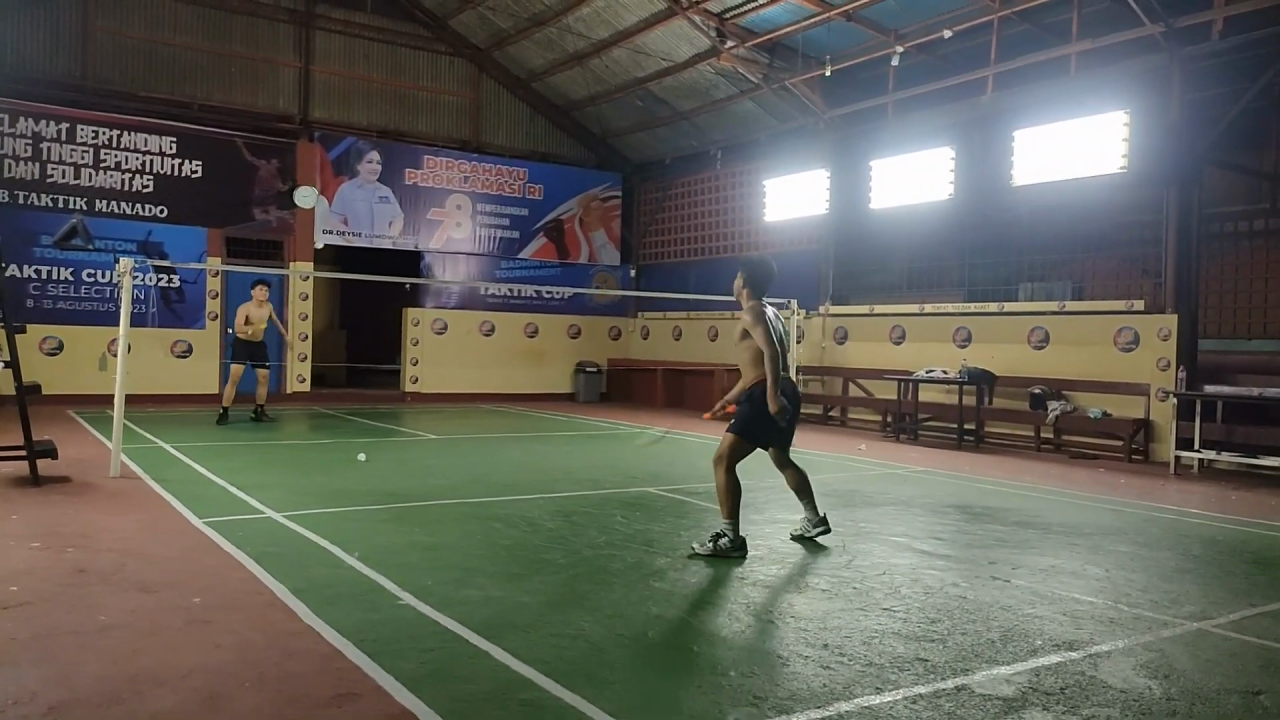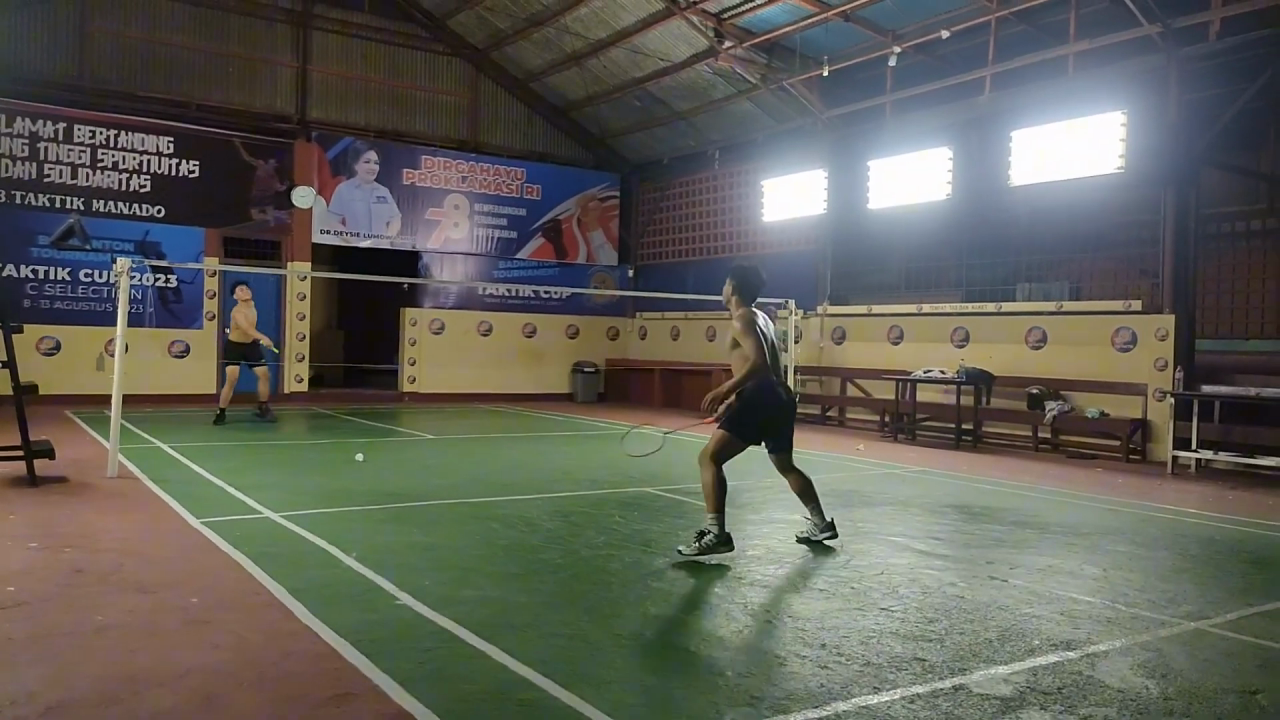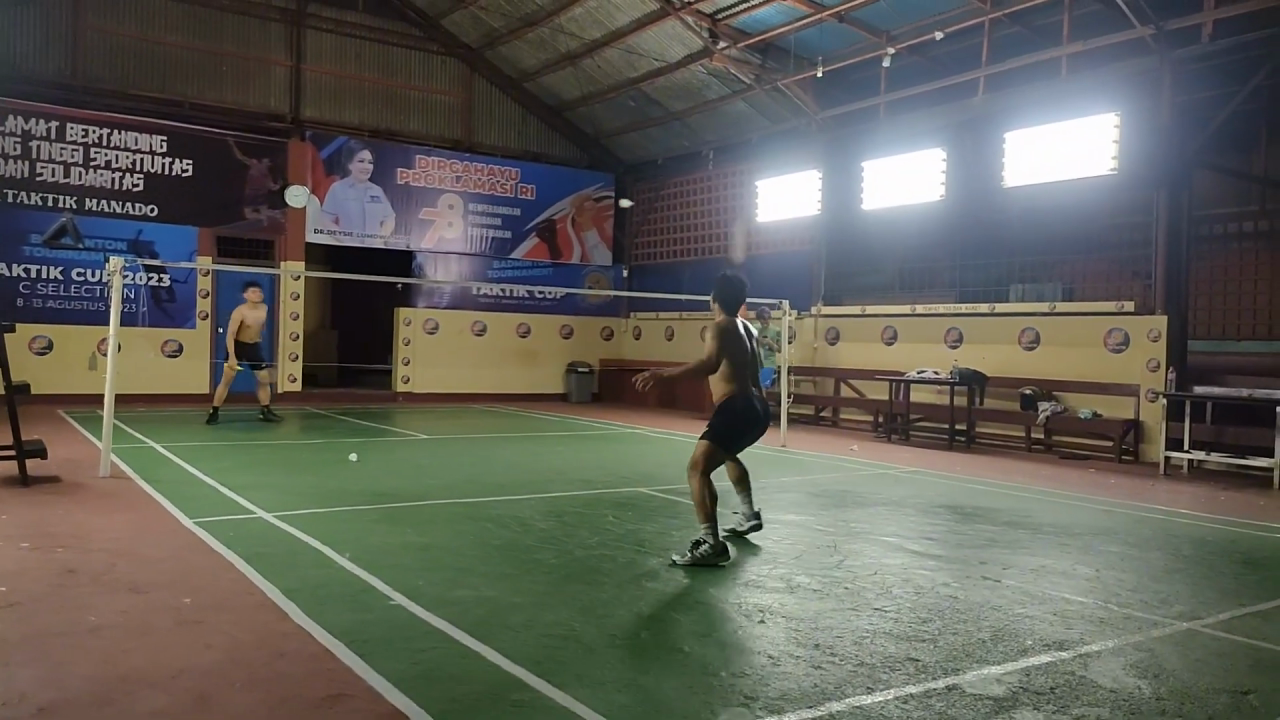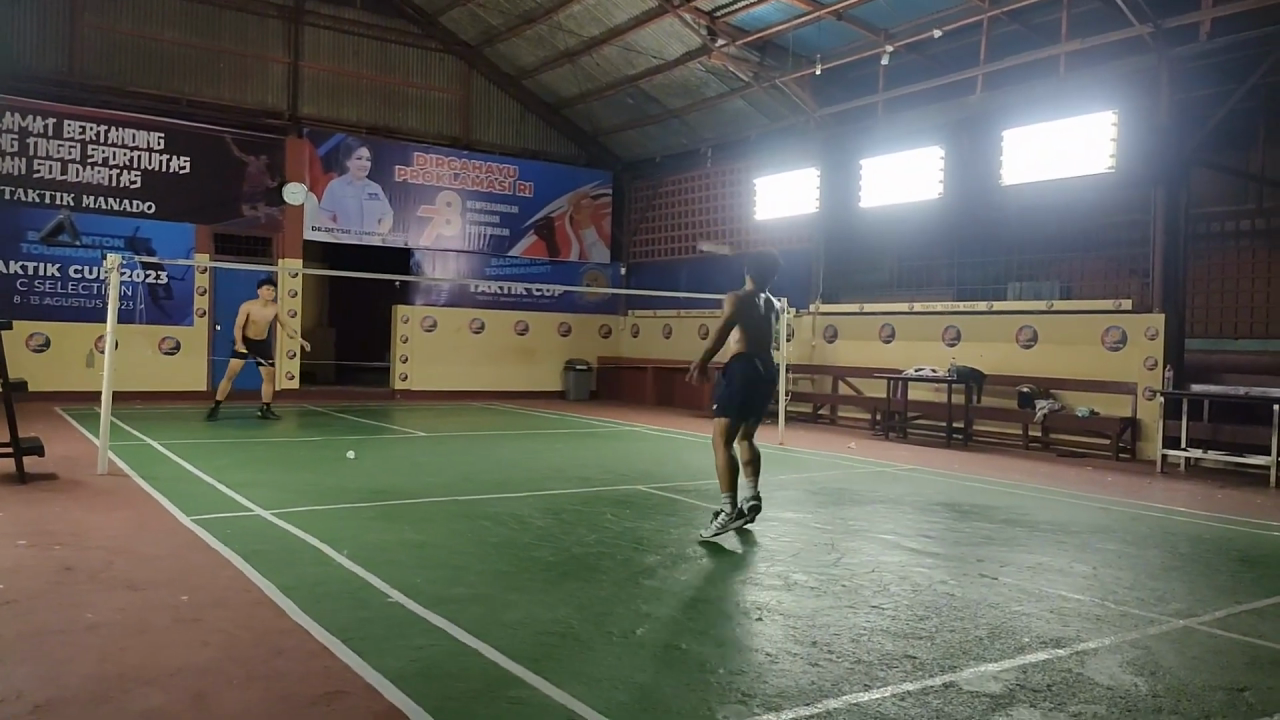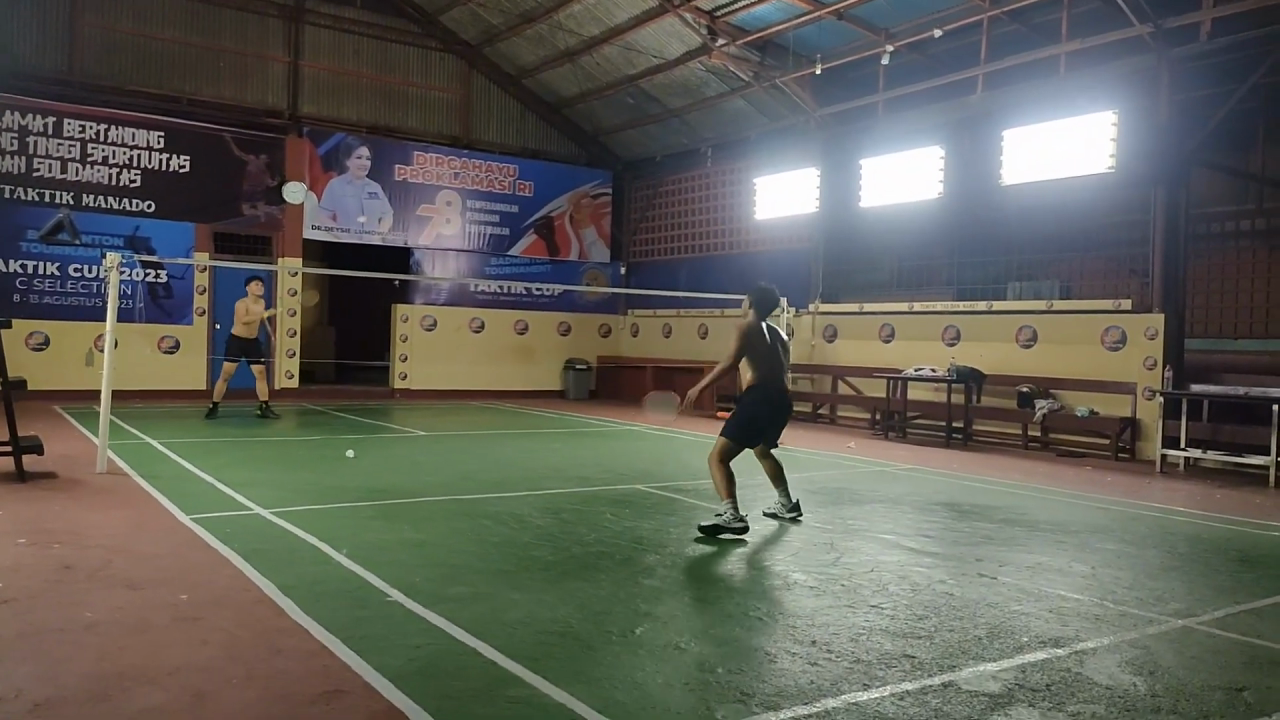
dt=0.3s
person 1, frame 1
left shoulder: (752, 312)
right shoulder: (768, 314)
left elbow: (771, 353)
left wrist: (772, 395)
right wrist: (729, 399)
left hip: (765, 397)
right hip: (779, 396)
left knee: (723, 460)
right knee: (782, 461)
left ankle: (731, 537)
right ankle: (814, 520)
person 1, frame 2
left shoulder: (743, 319)
right shoulder: (762, 318)
left elbow: (760, 364)
left wrist: (724, 390)
right wrist: (733, 400)
left hip: (761, 399)
right hip: (782, 398)
left knee: (710, 458)
right knee: (785, 465)
left ankle: (715, 533)
right ankle: (820, 524)
person 1, frame 3
left shoulder: (720, 326)
right shoulder: (747, 328)
left elbow: (711, 363)
left wrist: (662, 373)
left hip: (736, 409)
right hip: (758, 409)
left knee: (698, 469)
right knee: (729, 457)
left ankle: (711, 544)
right ankle: (749, 514)
person 1, frame 4
left shoulder: (738, 299)
right shoulder: (773, 304)
left elbow: (724, 328)
left wrist: (702, 359)
left hip: (742, 369)
right hip: (766, 372)
left knee: (721, 441)
right knee: (744, 438)
left ankle: (728, 509)
right ankle: (751, 497)
person 1, frame 5
left shoulder: (746, 328)
right shoulder: (779, 336)
left elbow: (731, 362)
left wrist: (699, 387)
left hip: (758, 399)
right hip: (782, 401)
left knee: (717, 458)
right knee: (762, 450)
left ankle: (731, 515)
right ankle: (787, 504)
